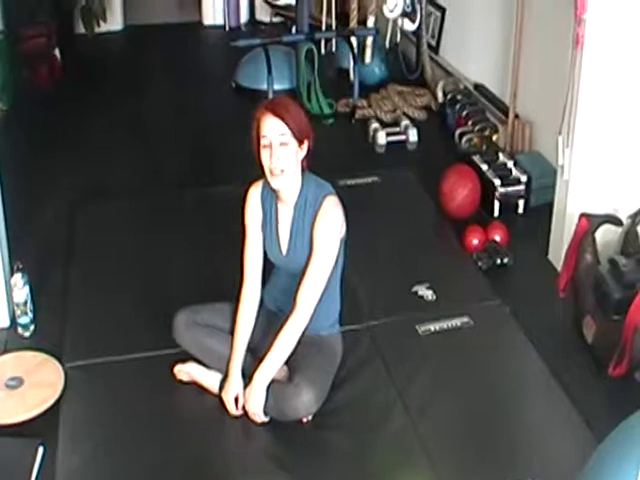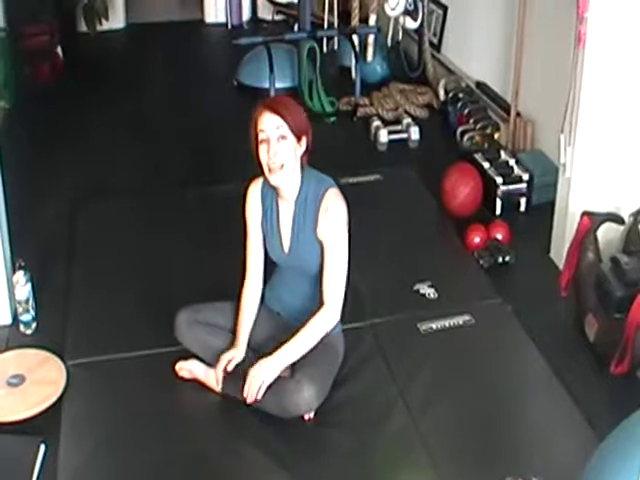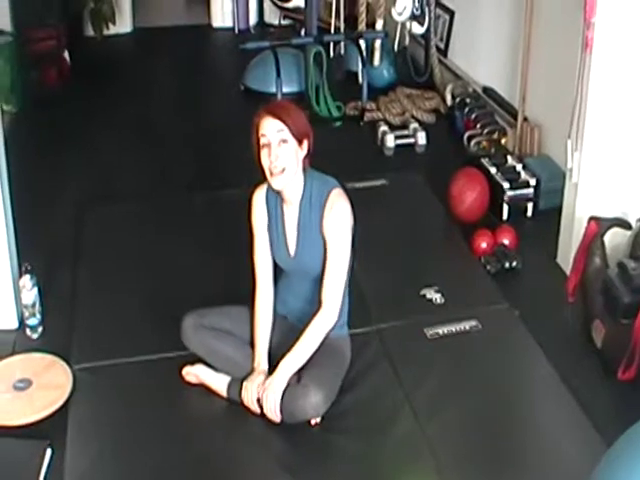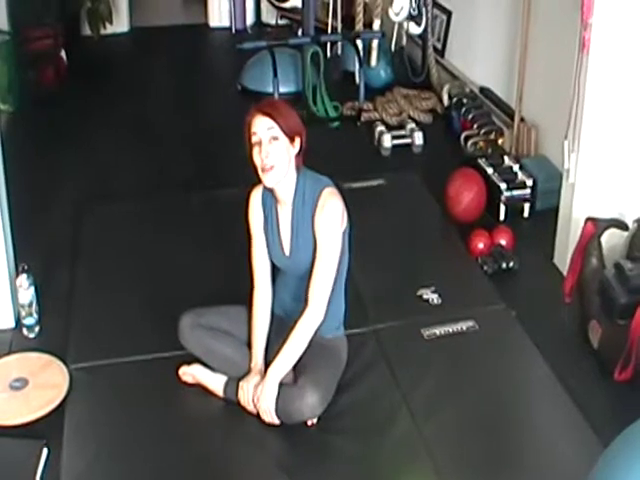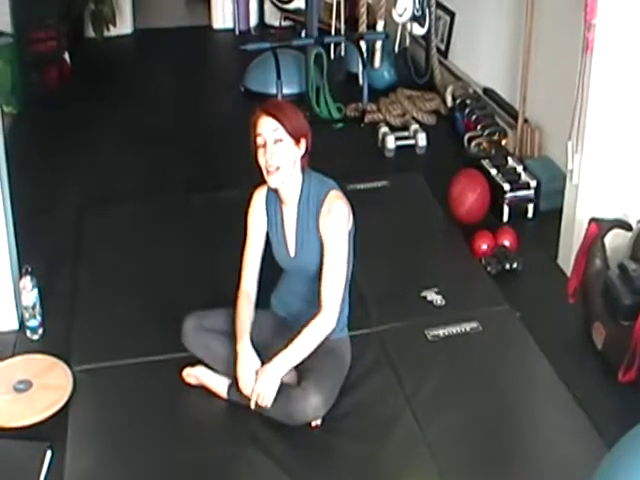
dt=0.3s
person 1, frame 1
left shoulder: (326, 209)
right shoulder: (257, 195)
left elbow: (303, 311)
right elbow: (250, 286)
left wrist: (257, 381)
right wrist: (234, 368)
left hip: (316, 333)
right hip: (271, 315)
left knee: (303, 401)
right knee: (184, 324)
left ankle: (213, 379)
right ankle: (281, 375)
person 1, frame 2
left shoulder: (329, 202)
right shoulder: (257, 193)
left elbow: (332, 309)
right elbow: (252, 280)
left wrist: (274, 364)
right wrist: (239, 346)
left hip: (317, 332)
right hip: (273, 314)
left knee: (304, 396)
right knee: (186, 322)
left ankle: (214, 376)
right ankle: (285, 376)
person 1, frame 3
left shoulder: (333, 203)
right shoulder: (262, 199)
left elbow: (330, 309)
right elbow: (263, 286)
left wrist: (280, 376)
right wrist: (260, 367)
left hip: (325, 336)
right hip: (280, 320)
left knee: (312, 400)
right knee: (192, 327)
left ankle: (223, 382)
right ankle: (293, 379)
person 1, frame 4
left shoulder: (326, 203)
right shoulder: (259, 199)
left elbow: (316, 308)
right elbow: (262, 288)
left wrist: (270, 378)
right wrist: (257, 368)
left hip: (321, 335)
right hip: (278, 319)
left knee: (307, 403)
right knee: (190, 325)
left ankle: (220, 382)
right ankle: (288, 378)
person 1, frame 5
left shoulder: (331, 205)
right shoulder: (262, 200)
left elbow: (330, 312)
right elbow: (247, 287)
left wrist: (278, 366)
right wrist: (242, 348)
left hip: (324, 337)
right hip: (280, 320)
left knee: (310, 405)
right knee: (193, 328)
left ankle: (223, 383)
right ankle: (291, 380)
